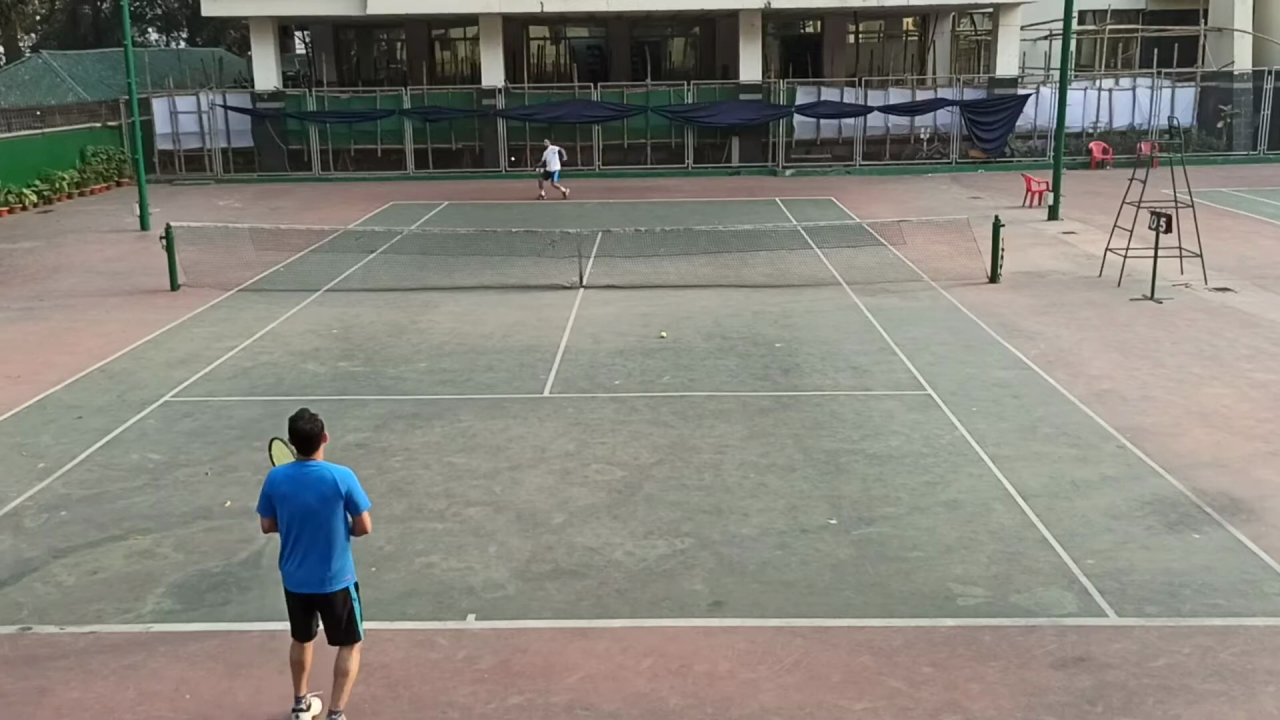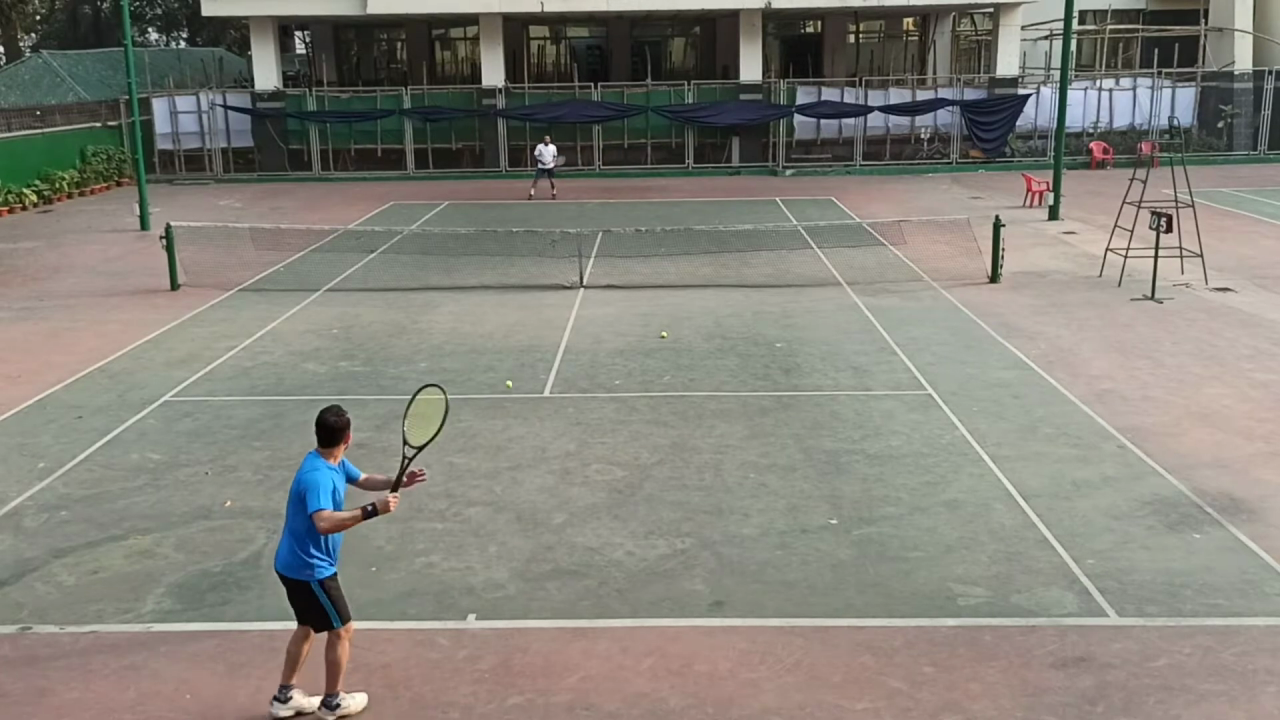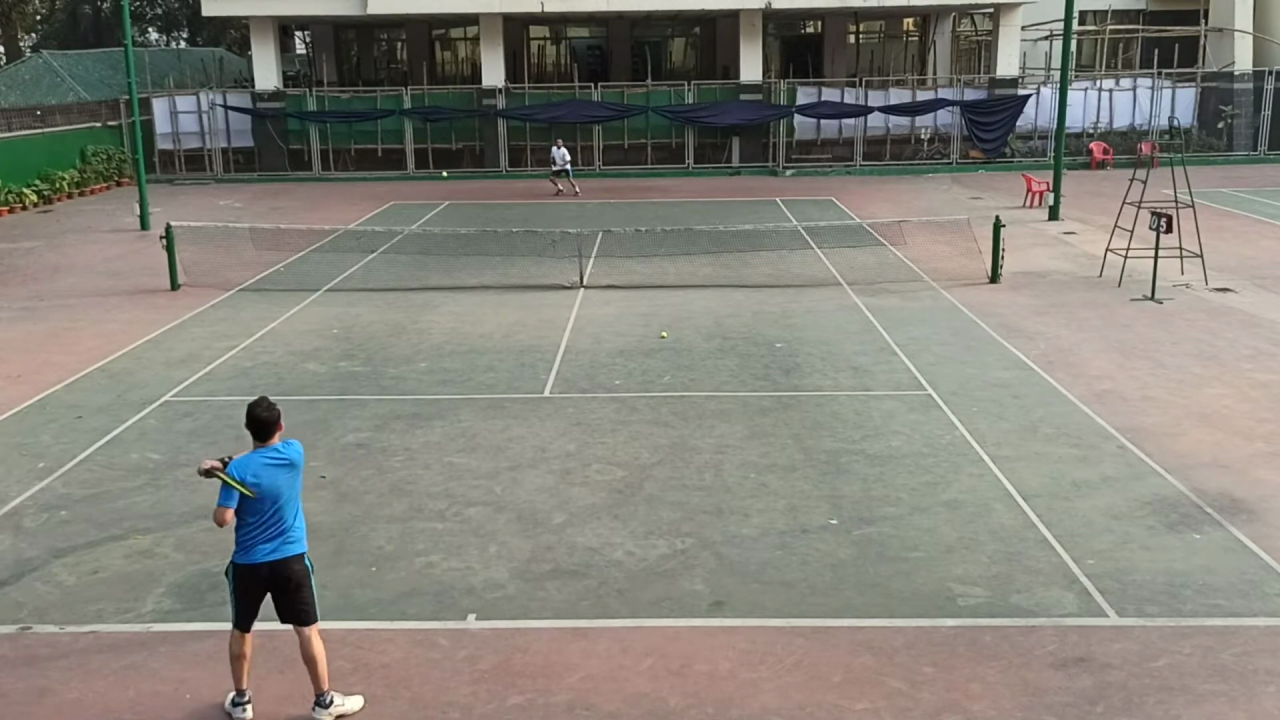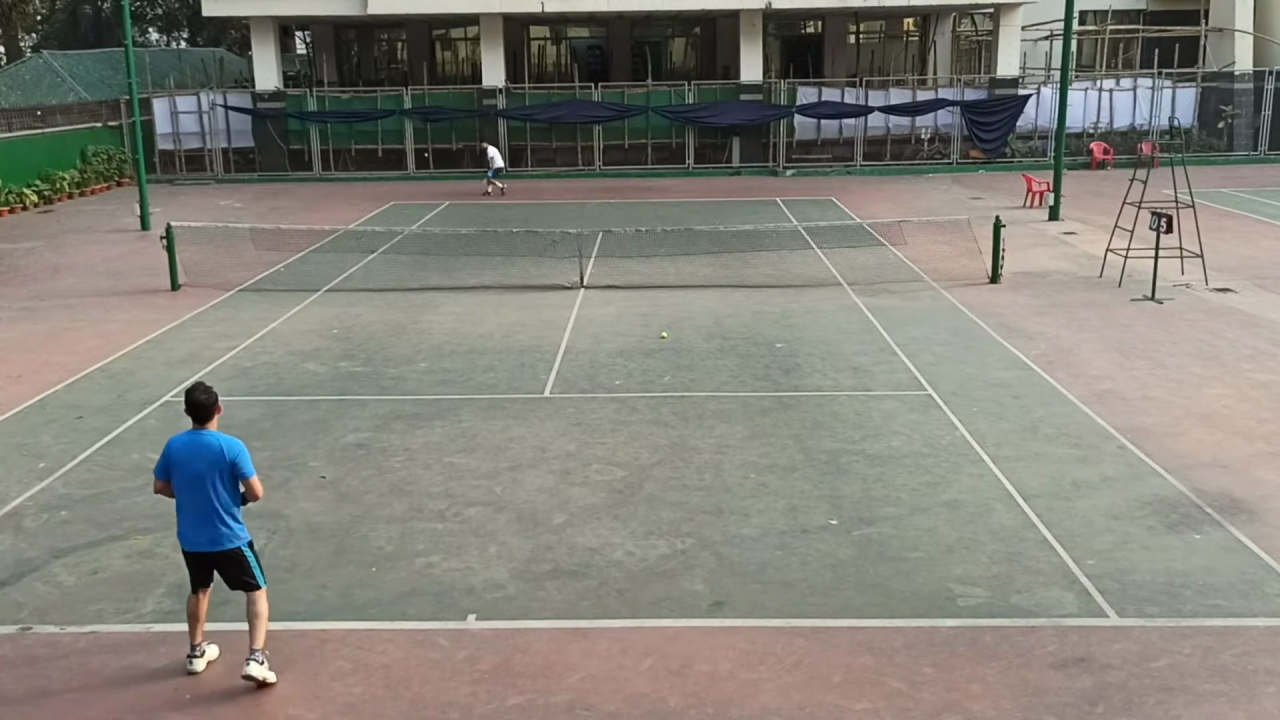
dt=1s
person 1, frame 1
left shoulder: (276, 478)
right shoulder: (342, 477)
left elbow: (267, 525)
right elbow: (363, 526)
left hip: (295, 580)
right hip: (336, 580)
left knee: (301, 640)
right knee: (349, 647)
person 1, frame 2
left shoulder: (334, 464)
right shoulder: (317, 476)
left elbow: (364, 480)
right elbow: (324, 523)
left wrist: (399, 482)
right wrist: (371, 510)
left hip: (294, 565)
right hip: (309, 569)
left knee: (306, 627)
right knee: (341, 631)
person 1, frame 3
left shoulder: (238, 470)
right shoulder: (294, 452)
left elbow: (222, 519)
left hip: (248, 562)
right hip: (290, 559)
left knee: (241, 631)
right knee: (307, 630)
person 1, frame 4
left shoulder: (174, 445)
right shoulder: (232, 447)
left elbow: (160, 487)
right elbow: (256, 493)
left hip: (191, 539)
right hip: (230, 538)
left knee: (199, 591)
right knee: (256, 592)
left ankle: (196, 653)
right ankle: (256, 658)
